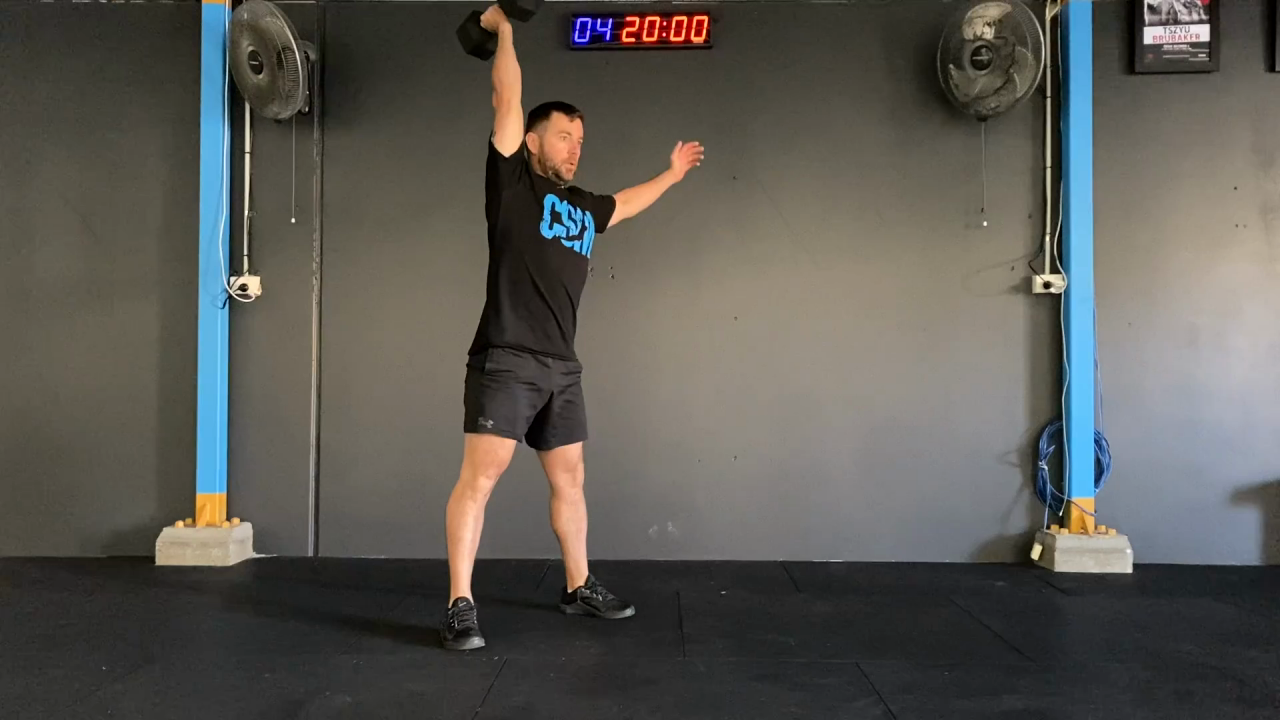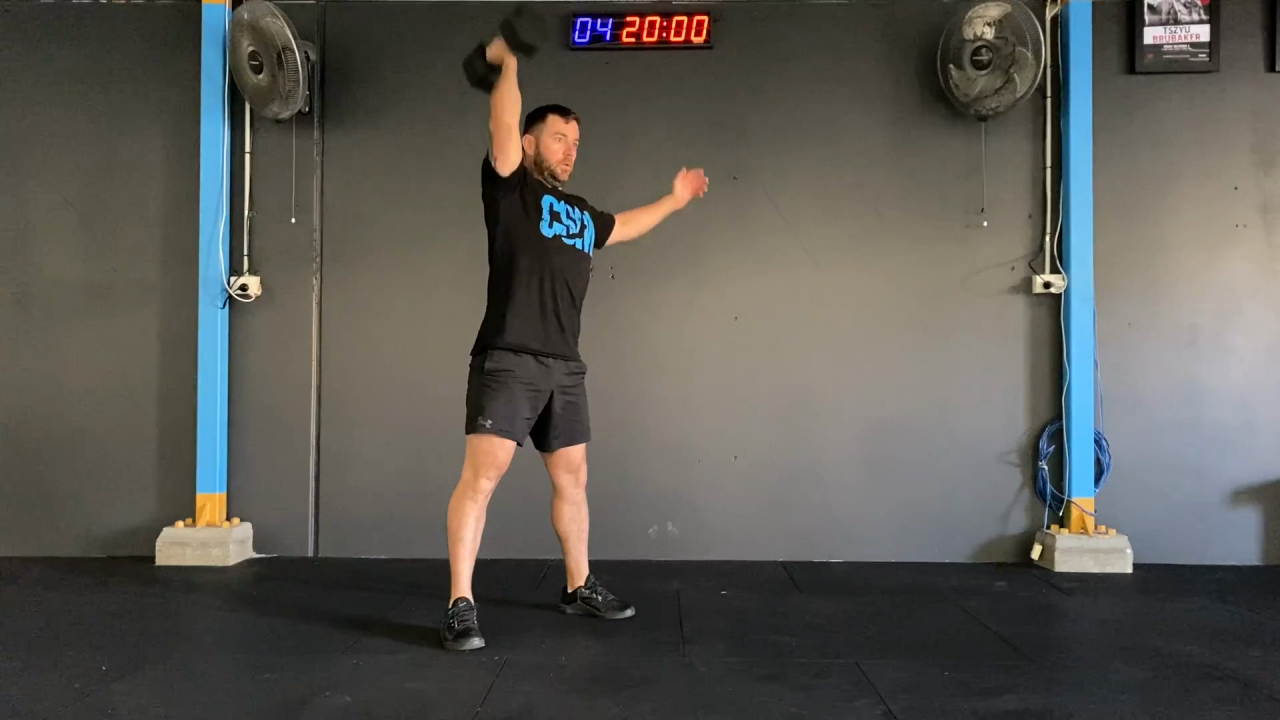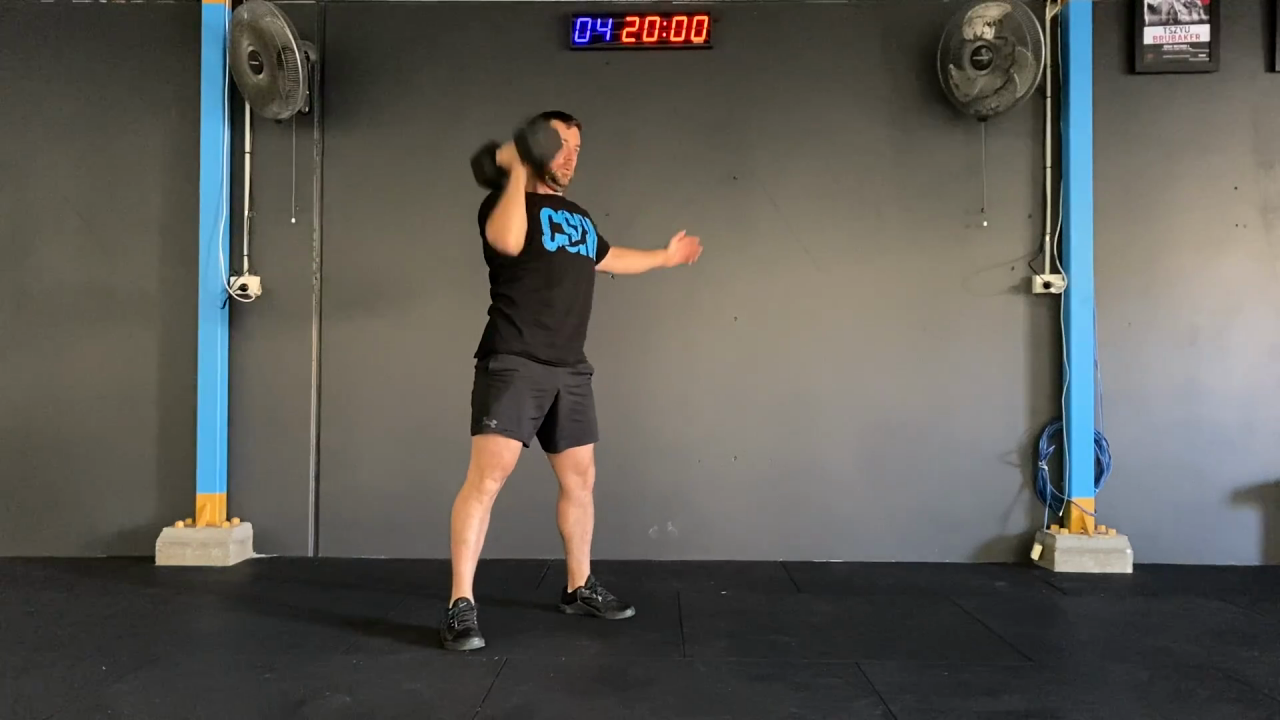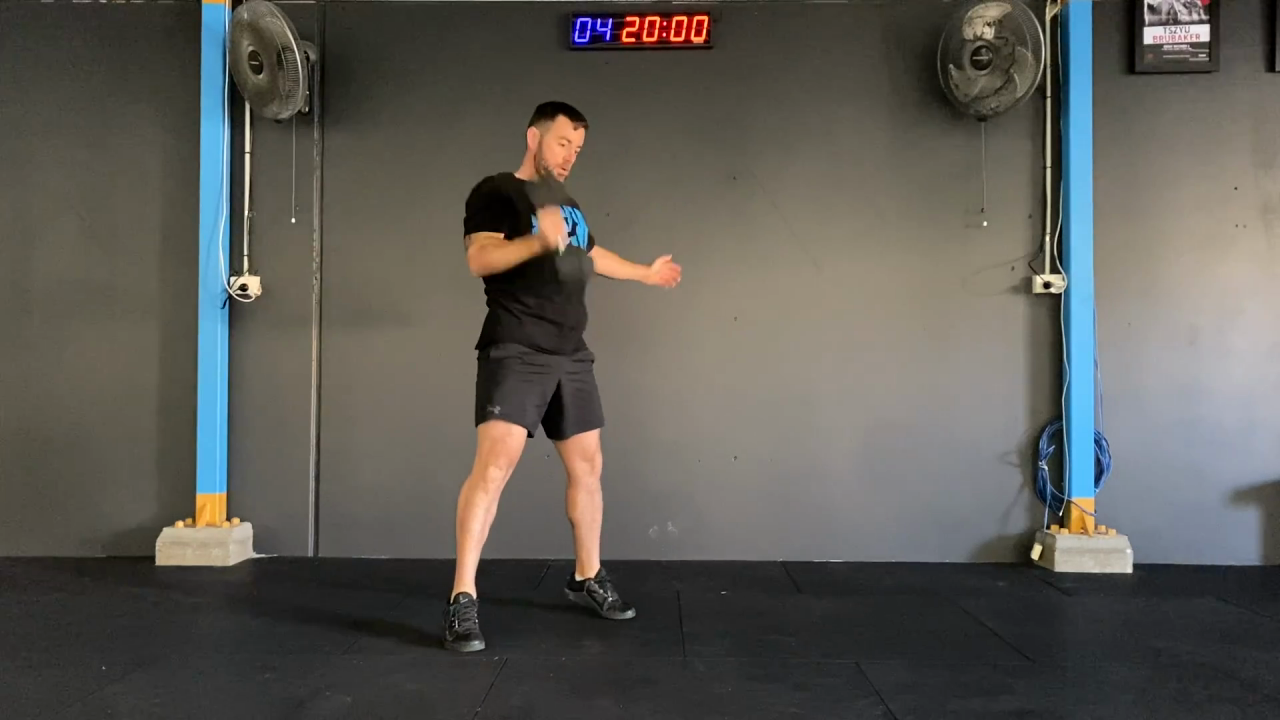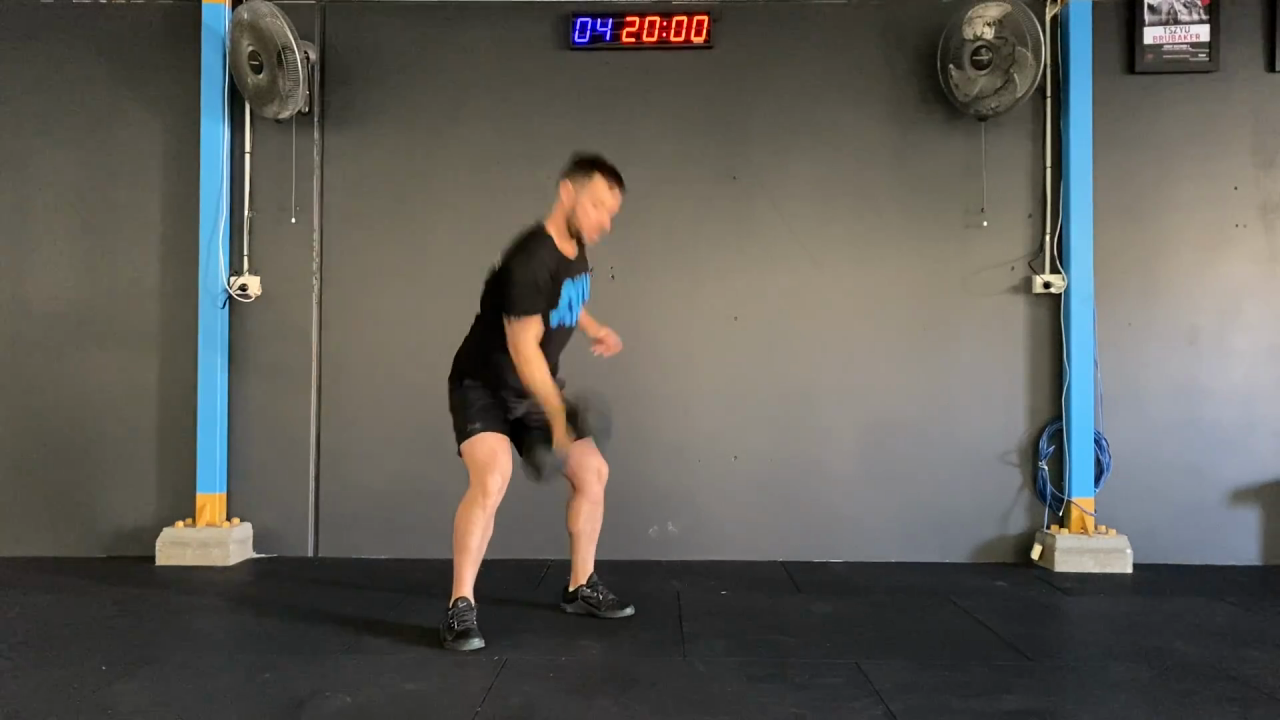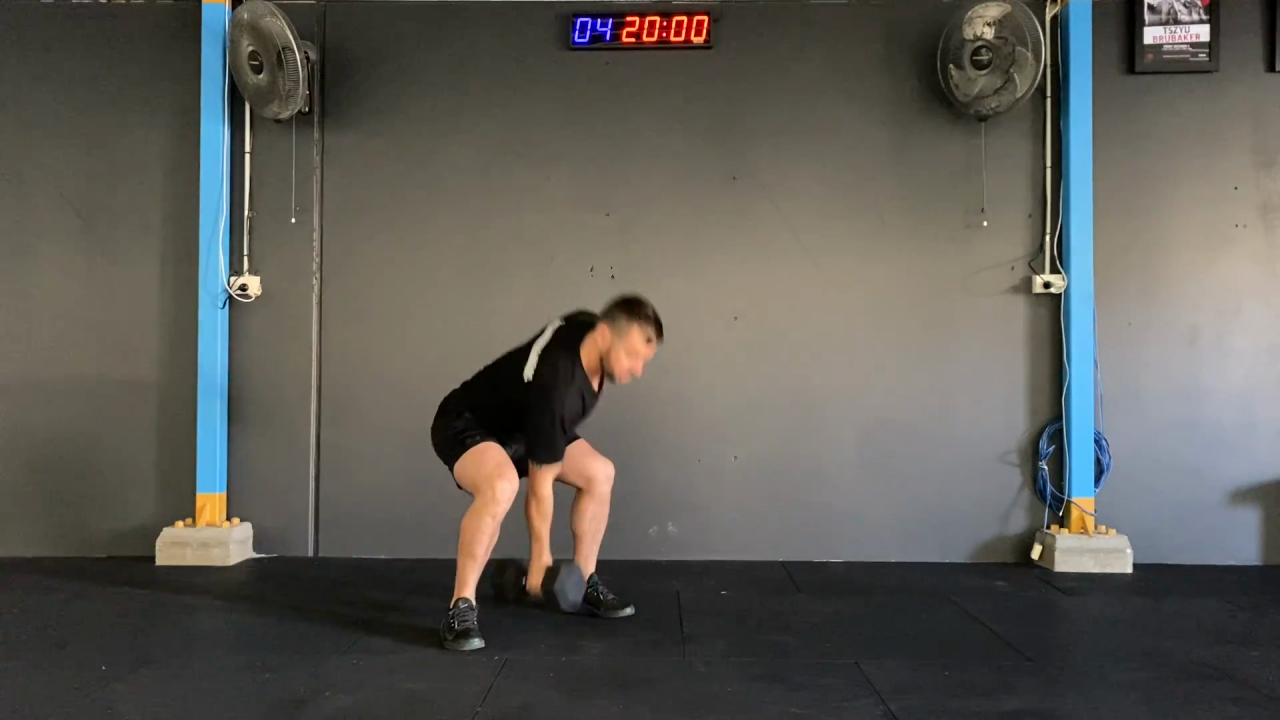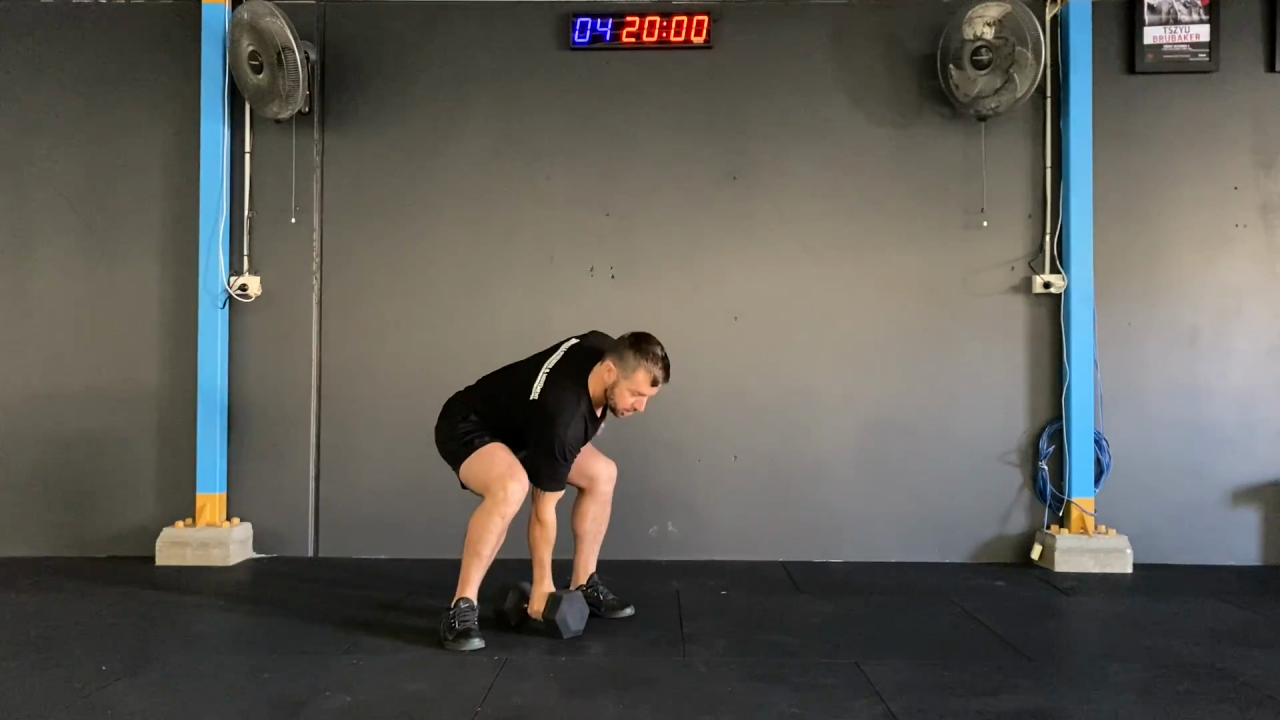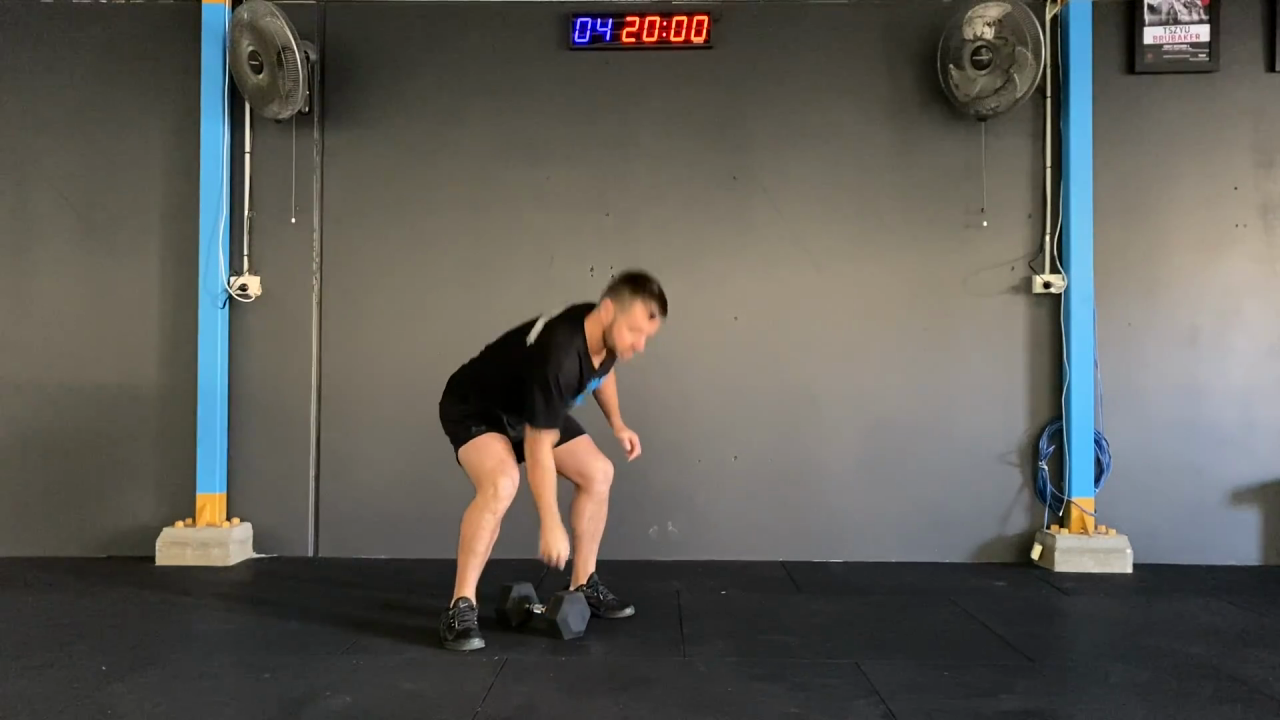
dt=0.3s
person 1, frame 1
left shoulder: (582, 206)
right shoulder: (512, 183)
left elbow: (626, 204)
right elbow: (506, 105)
left wrist: (672, 174)
left hip: (560, 364)
right hip: (507, 359)
left knee: (569, 478)
right knee: (481, 476)
left ankle: (579, 587)
right ankle: (460, 604)
person 1, frame 2
left shoulder: (579, 211)
right shoulder: (509, 187)
left elbow: (621, 227)
right elbow: (502, 135)
left wrist: (673, 199)
right wrist: (507, 64)
left hip: (563, 366)
right hip: (508, 360)
left knee: (572, 479)
right knee: (481, 477)
left ankle: (579, 586)
right ankle: (460, 605)
person 1, frame 3
left shoulder: (578, 216)
right shoulder: (514, 207)
left elbow: (607, 258)
right elbow: (509, 242)
left wrist: (666, 255)
right wrist: (514, 170)
left hip: (570, 368)
right hip: (513, 364)
left knee: (579, 480)
right knee: (487, 478)
left ankle: (579, 587)
right ankle: (461, 605)
person 1, frame 4
left shoulder: (566, 202)
right shoulder: (495, 194)
left elbow: (590, 253)
right elbow: (479, 259)
left wrist: (644, 272)
right wrist: (538, 239)
left hip: (571, 356)
right hip: (515, 354)
left knee: (588, 467)
right knee: (494, 467)
left ankle: (588, 579)
right ankle: (462, 601)
person 1, frame 5
left shoulder: (575, 250)
right shoulder: (531, 261)
right elbow: (523, 349)
left wrist: (594, 330)
right wrist: (559, 417)
left hip: (533, 391)
right hip: (485, 386)
left knee: (593, 473)
right knee: (492, 481)
left ankle: (581, 586)
right ankle: (461, 605)
person 1, frame 6
left shoulder: (589, 326)
right shoulder: (558, 390)
right elbow: (541, 486)
right wrist: (541, 559)
left hip: (516, 423)
right hip: (464, 425)
left knee: (599, 475)
right knee: (501, 486)
left ankle: (584, 582)
right ankle: (461, 608)
person 1, frame 7
left shoulder: (604, 348)
right shoulder: (562, 417)
right elbow: (544, 510)
right wrist: (543, 586)
left hip: (515, 424)
right hip: (467, 426)
left knee: (602, 474)
right knee: (511, 488)
left ankle: (583, 585)
right ankle: (462, 609)
person 1, frame 8
left shoulder: (610, 335)
right shoulder: (560, 356)
right elbow: (539, 453)
left wrist: (618, 424)
right wrist: (552, 528)
left hip: (533, 411)
right hip: (473, 405)
left knee: (598, 474)
right knee: (502, 484)
left ankle: (583, 585)
right ankle: (461, 608)
